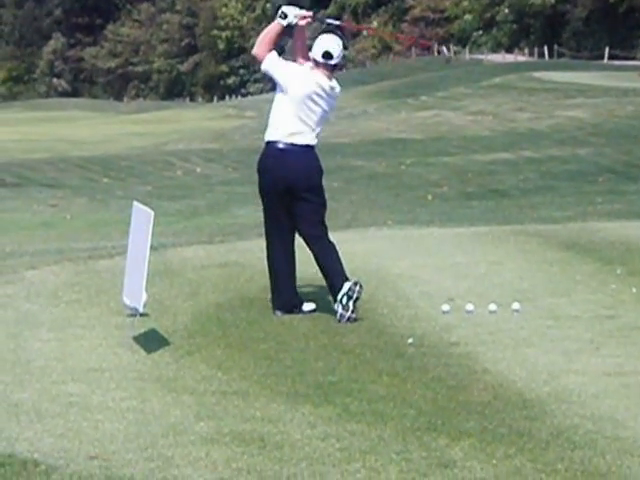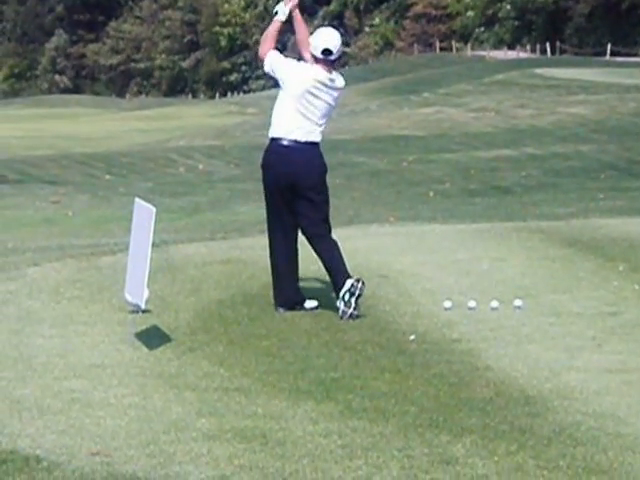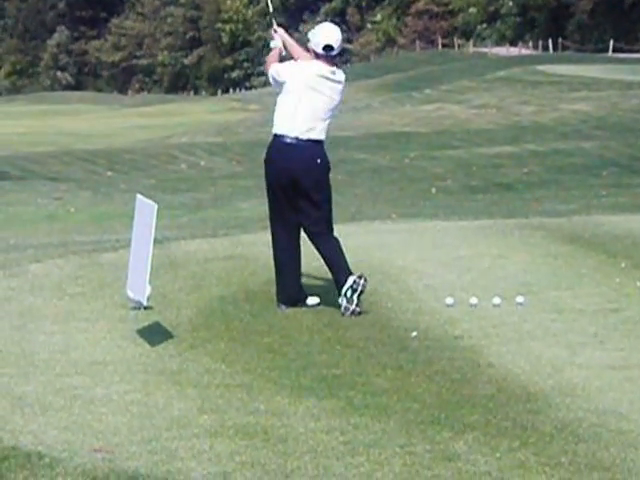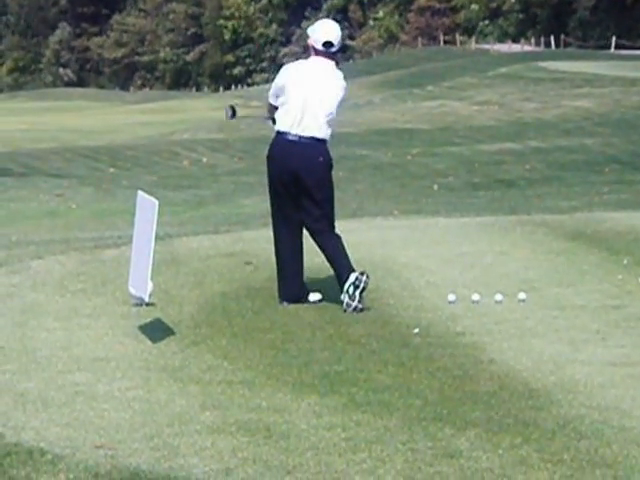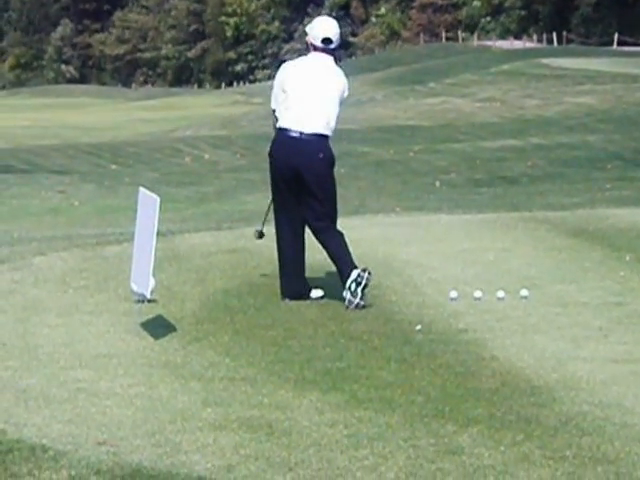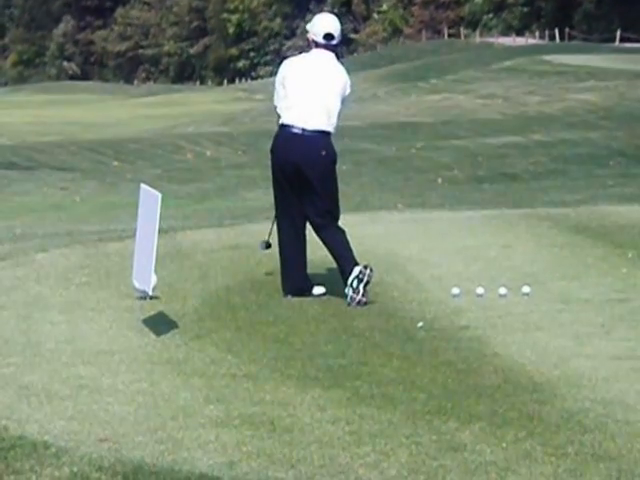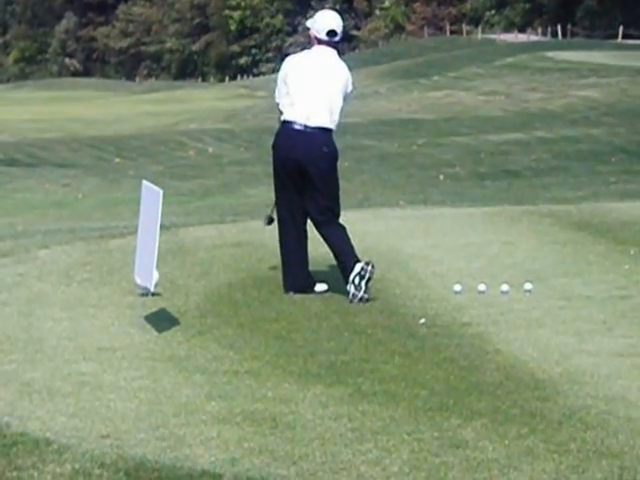
dt=0.2s
person 1, frame 1
left shoulder: (295, 76)
right shoulder: (333, 91)
left elbow: (259, 51)
right elbow: (302, 59)
left wrist: (283, 19)
right wrist: (299, 27)
left hip: (274, 158)
right hip: (305, 161)
left knee: (278, 234)
right knee: (315, 232)
left ankle: (285, 300)
right ankle: (342, 285)
person 1, frame 2
left shoulder: (295, 73)
right shoulder: (337, 84)
left elbow: (264, 52)
right elbow: (308, 53)
left hip: (278, 155)
right hip: (309, 158)
left knee: (281, 230)
right knee: (318, 229)
left ankle: (287, 297)
right ankle: (344, 282)
person 1, frame 3
left shoulder: (293, 71)
right shoulder: (338, 81)
left elbow: (270, 67)
left wrist: (276, 45)
right wrist: (285, 37)
left hip: (280, 152)
right hip: (312, 156)
left knee: (284, 227)
right knee: (319, 227)
left ankle: (289, 294)
right ankle: (346, 280)
person 1, frame 4
left shoulder: (291, 71)
right shoulder: (339, 81)
left elbow: (271, 108)
left hip: (283, 149)
right hip: (315, 153)
left knee: (286, 223)
right knee: (321, 224)
left ankle: (292, 290)
right ankle: (348, 276)
person 1, frame 5
left shoulder: (289, 69)
right shoulder: (339, 78)
left elbow: (276, 113)
left hip: (284, 146)
right hip: (316, 149)
left knee: (287, 219)
right knee: (322, 220)
left ankle: (293, 286)
right ankle: (349, 273)
person 1, frame 6
left shoulder: (290, 65)
right shoulder: (341, 75)
left elbow: (279, 109)
right elbow: (334, 111)
left hip: (286, 142)
right hip: (318, 146)
left knee: (289, 216)
right knee: (324, 217)
left ankle: (295, 283)
right ankle: (352, 270)
person 1, frame 7
left shoulder: (292, 62)
right shoulder: (343, 72)
left elbow: (281, 105)
right elbow: (336, 109)
left hip: (288, 138)
right hip: (319, 143)
left knee: (290, 213)
right knee: (325, 214)
left ankle: (297, 280)
right ankle: (353, 268)
